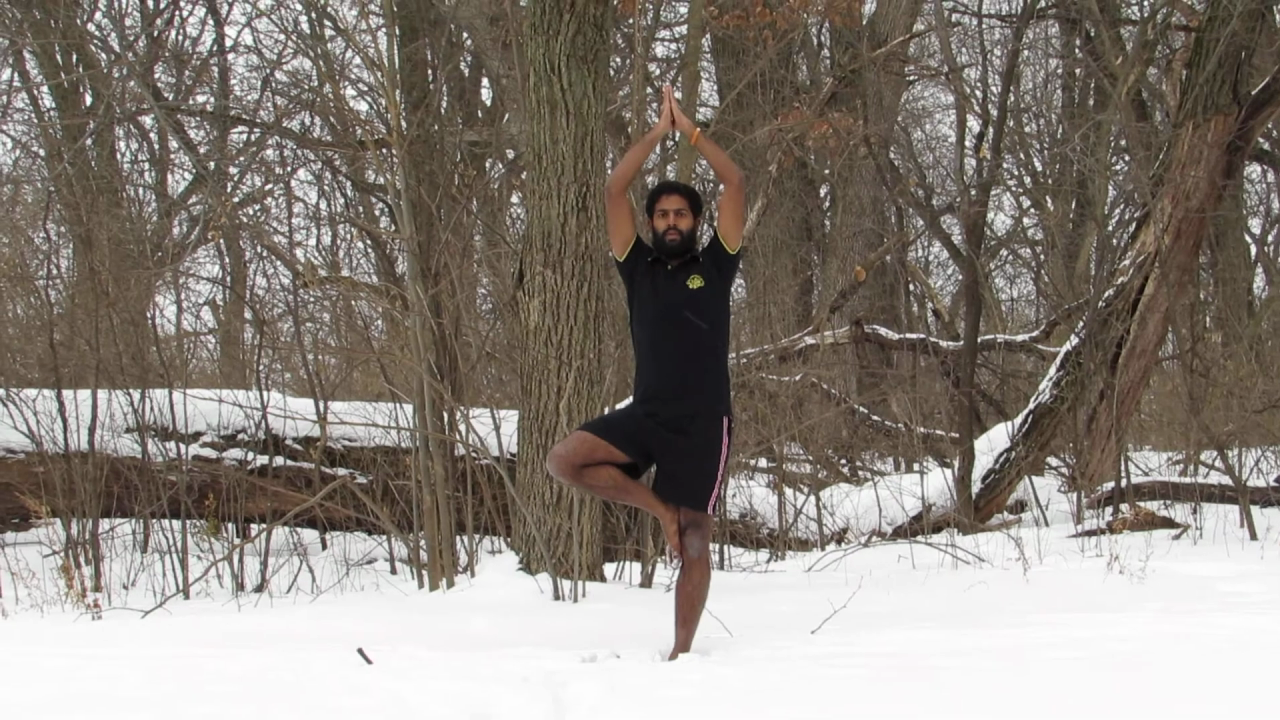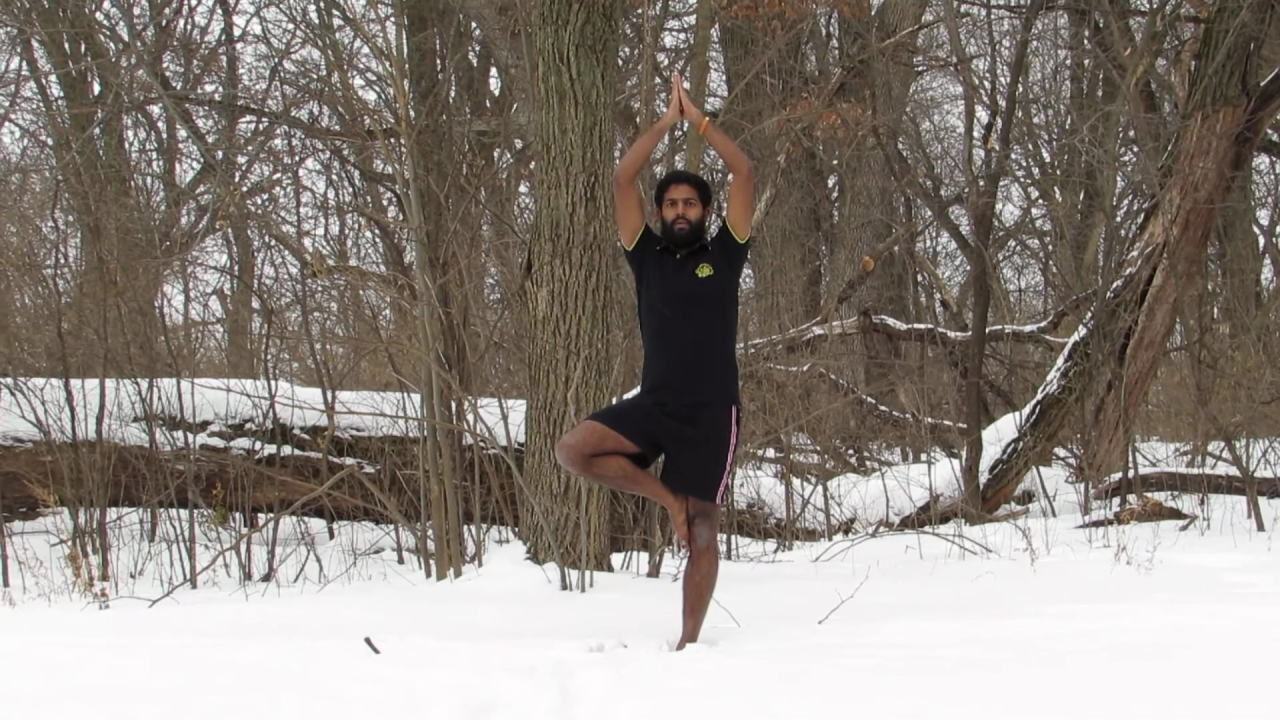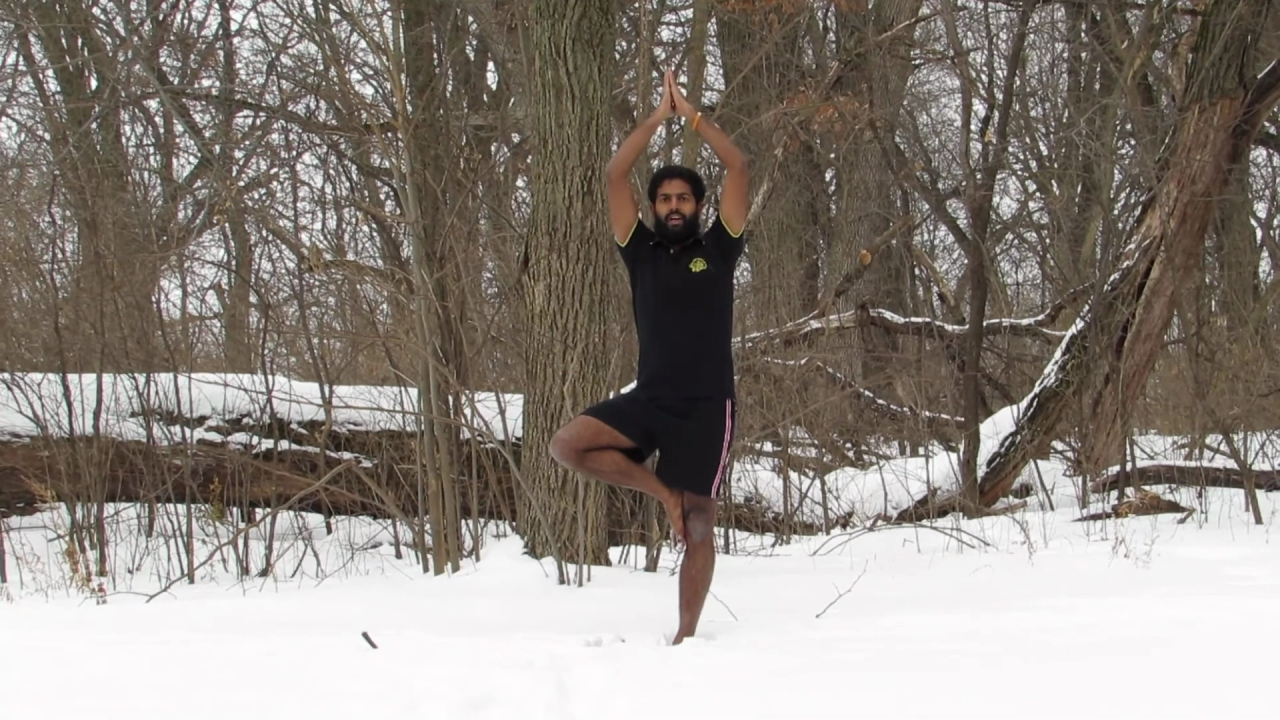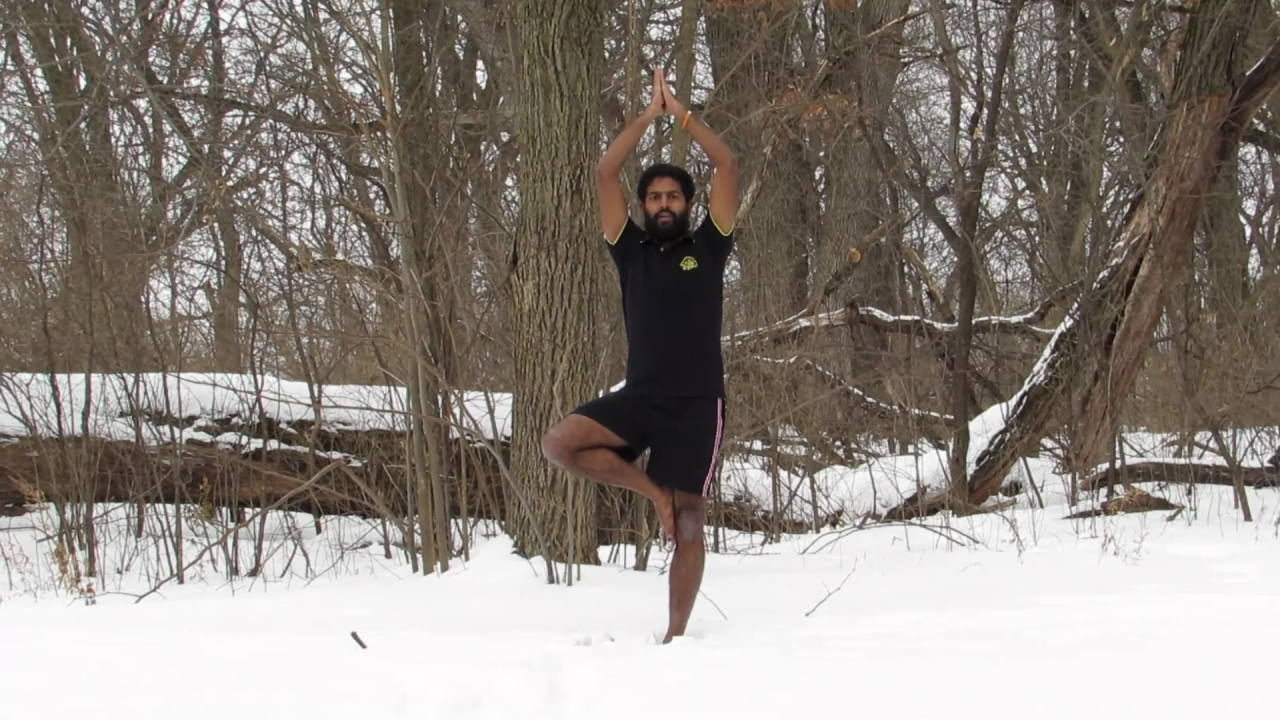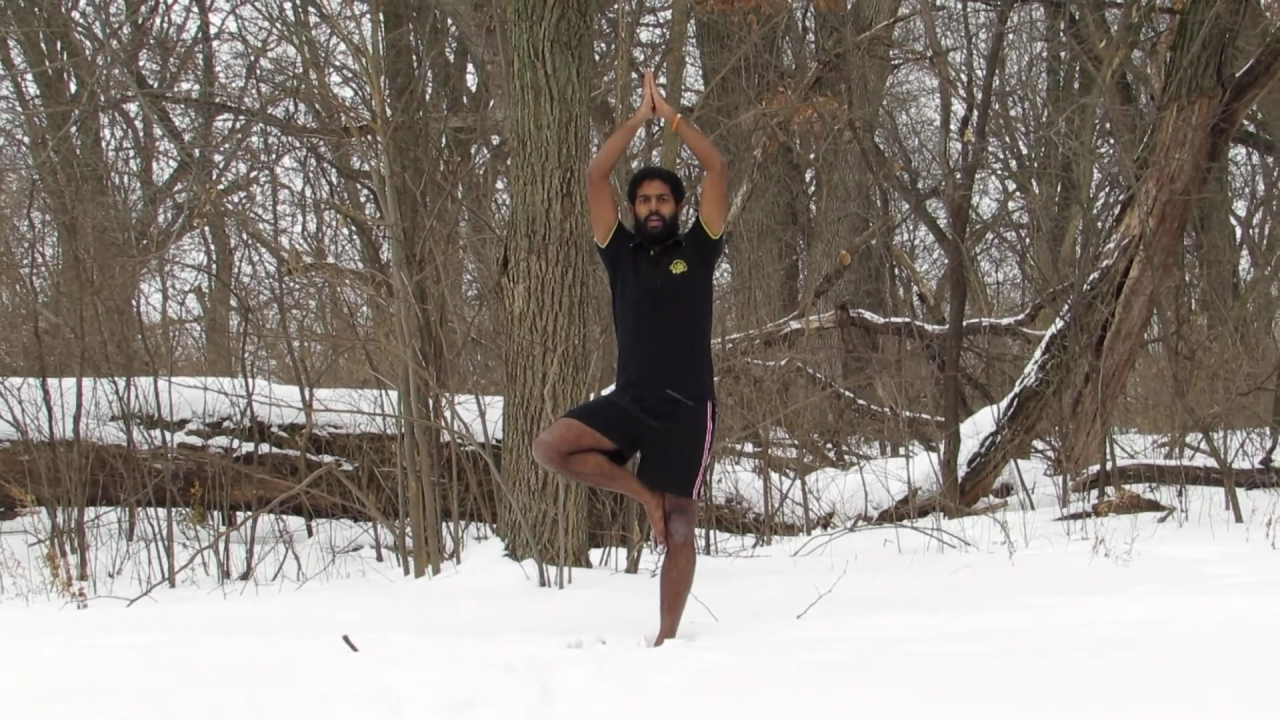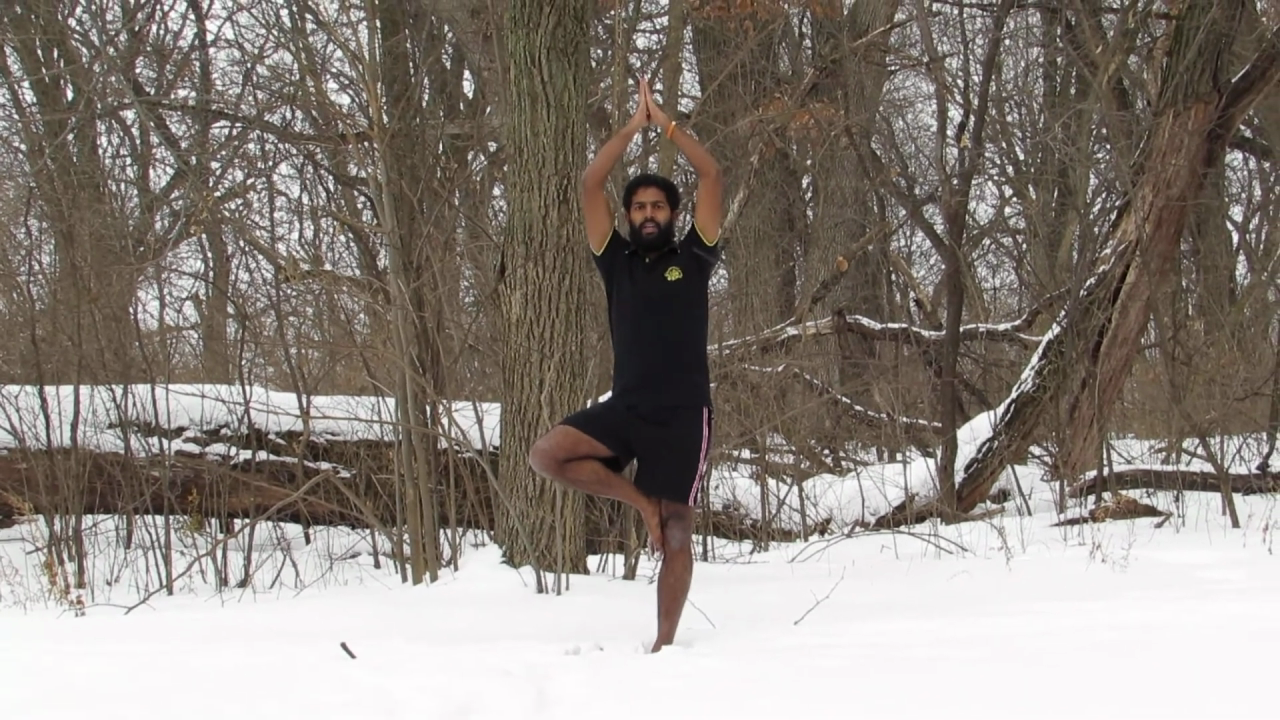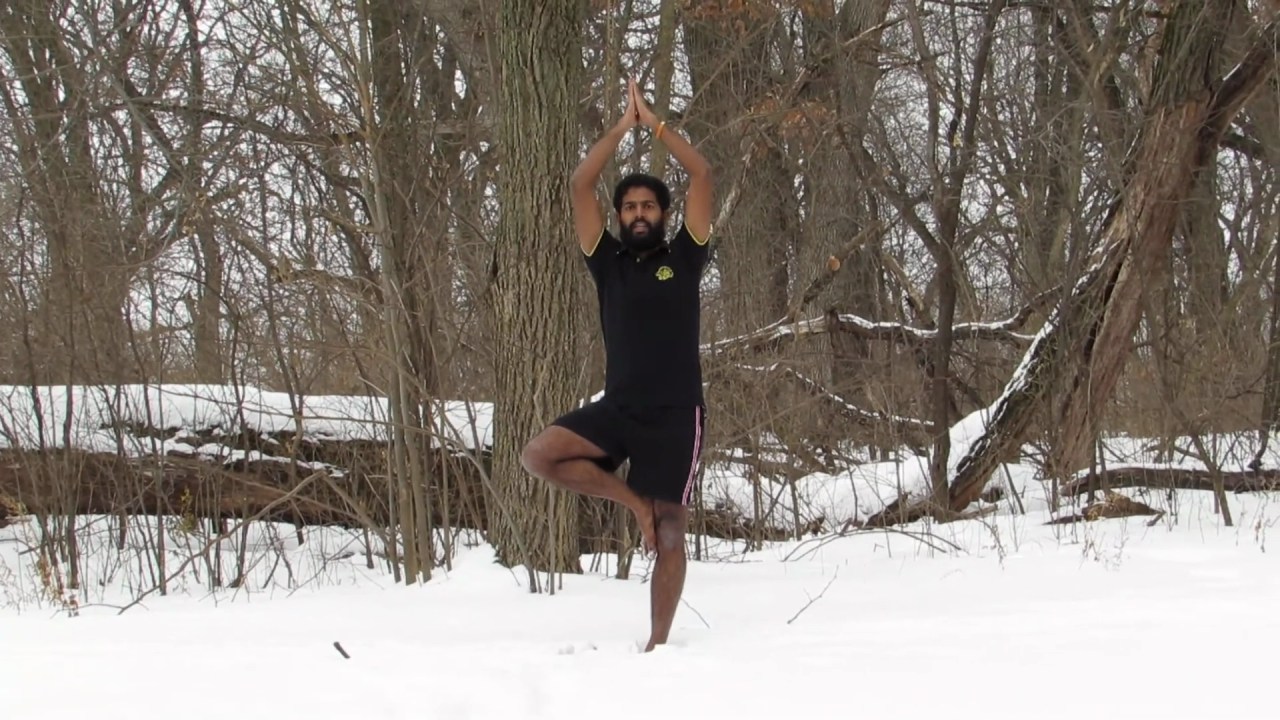
dt=0.5s
person 1, frame 1
left shoulder: (715, 267)
right shoulder: (638, 268)
left elbow: (735, 184)
right elbow: (614, 191)
left wrist: (689, 129)
right wrist: (656, 131)
left hip: (703, 421)
right hip: (645, 414)
left knee: (695, 542)
right knee: (563, 460)
left ankle: (682, 651)
right ankle: (660, 509)
person 1, frame 2
left shoulder: (724, 255)
right shoulder: (647, 257)
left elbow: (745, 174)
right elbow: (622, 179)
left wrist: (699, 118)
right wrist: (666, 121)
left hip: (712, 410)
right hip: (653, 403)
left knee: (702, 532)
right knee: (571, 449)
left ankle: (689, 641)
right ankle: (668, 498)
person 1, frame 3
left shoulder: (718, 249)
right shoulder: (641, 251)
left elbow: (738, 169)
right elbow: (614, 175)
left wrist: (691, 113)
right wrist: (657, 115)
left hip: (707, 404)
right hip: (648, 398)
left knee: (698, 525)
right knee: (566, 444)
left ankle: (686, 636)
right ankle: (663, 492)
person 1, frame 4
left shoulder: (707, 248)
right shoulder: (631, 250)
left elbow: (728, 166)
right elbow: (605, 173)
left wrist: (680, 112)
right wrist: (648, 114)
left hip: (697, 403)
right hip: (639, 396)
left knee: (689, 523)
right knee: (558, 443)
left ankle: (676, 634)
right ankle: (653, 491)
person 1, frame 5
left shoulder: (697, 251)
right shoulder: (621, 254)
left elbow: (717, 169)
right elbow: (595, 176)
left wrist: (671, 115)
right wrist: (637, 117)
left hip: (687, 406)
right hip: (628, 400)
left knee: (680, 526)
right knee: (548, 447)
left ankle: (667, 637)
right ankle: (644, 495)
person 1, frame 6
left shoulder: (692, 258)
right shoulder: (616, 260)
left elbow: (712, 177)
right elbow: (590, 184)
left wrist: (666, 122)
right wrist: (632, 125)
left hip: (683, 412)
right hip: (625, 406)
left knee: (676, 530)
right knee: (545, 454)
left ankle: (664, 643)
right ankle: (640, 501)
person 1, frame 7
left shoulder: (683, 258)
right shoulder: (607, 262)
left elbow: (702, 176)
right elbow: (580, 185)
left wrist: (654, 122)
right wrist: (621, 125)
left hip: (675, 412)
right hip: (617, 406)
left knee: (670, 530)
right knee: (538, 455)
left ankle: (658, 642)
right ankle: (634, 501)
